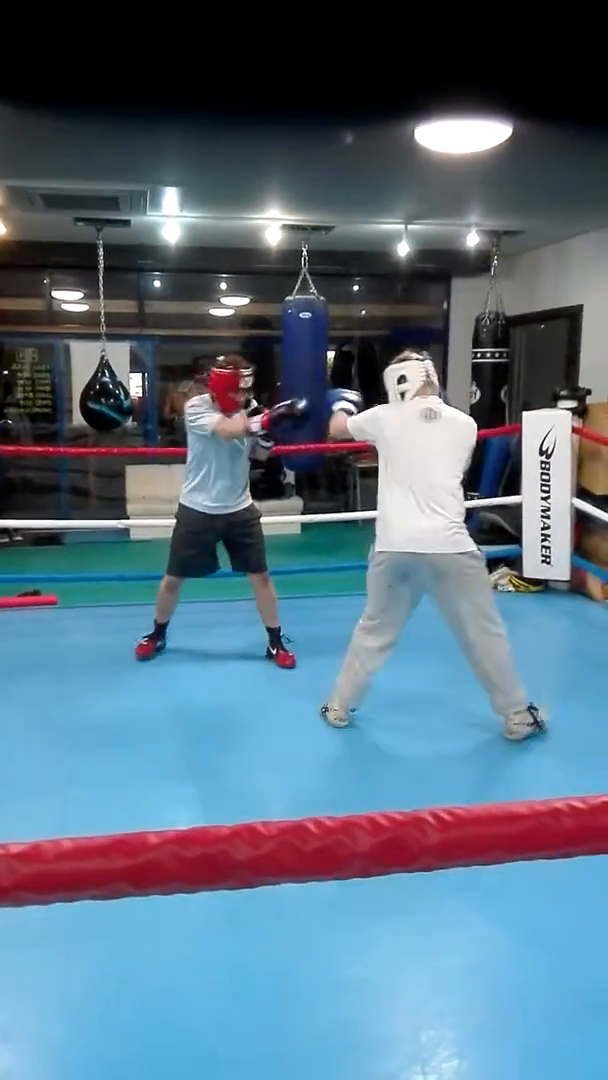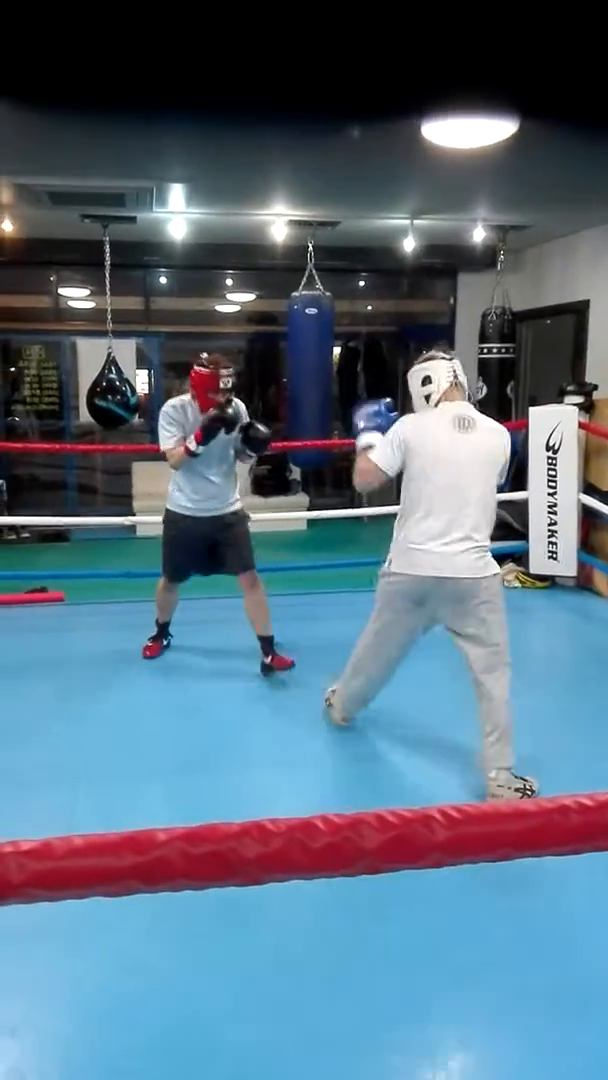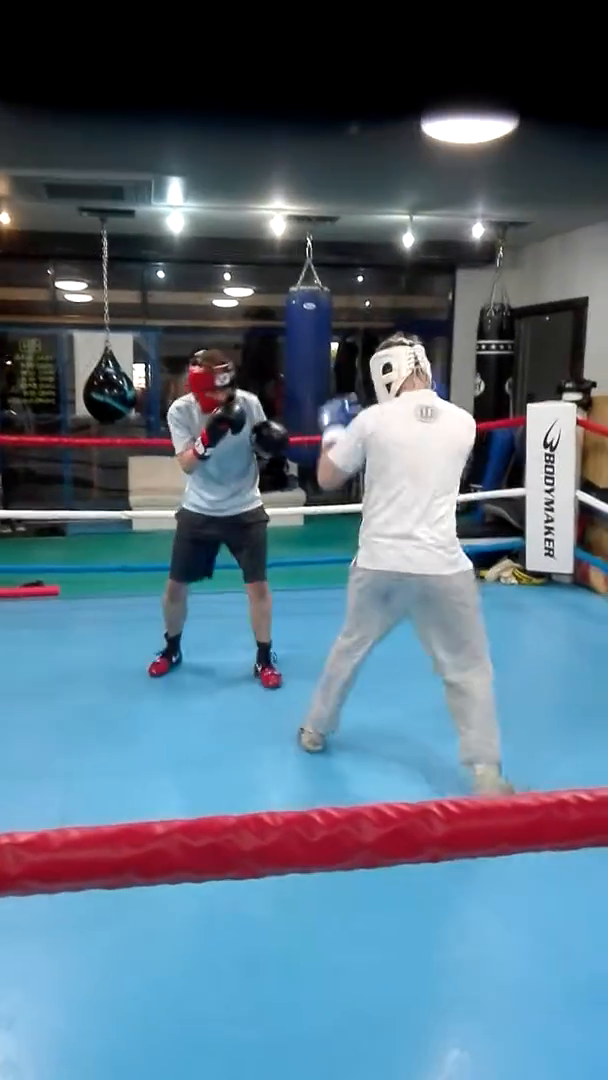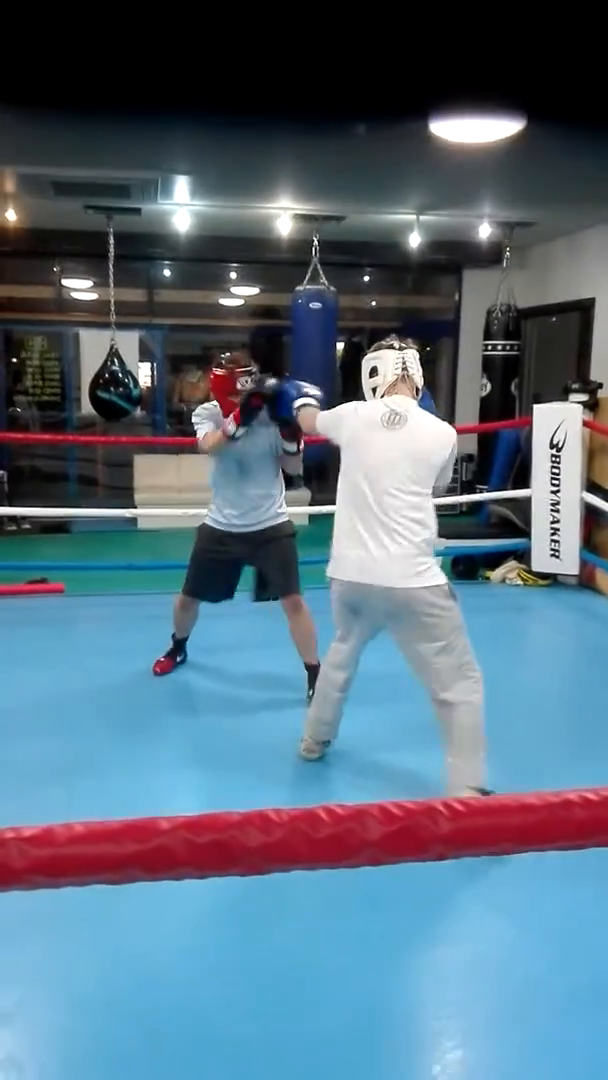
dt=0.4s
person 1, frame 1
left shoulder: (385, 416)
right shoulder: (465, 425)
left elbow: (338, 430)
left wrist: (342, 403)
left hip: (395, 547)
right hip: (450, 548)
left knee: (375, 629)
right knee: (483, 631)
left ankle: (340, 705)
right ankle: (517, 714)
person 1, frame 2
left shoulder: (411, 428)
right shoulder: (498, 434)
left elbow: (364, 481)
left wrist: (371, 431)
left hip: (411, 568)
right hip: (472, 573)
left knee: (380, 643)
right knee: (491, 668)
left ankle: (343, 704)
right ankle: (499, 777)
person 1, frame 3
left shoulder: (372, 420)
right shoulder: (463, 423)
left elbow: (327, 478)
left wrist: (335, 428)
left hip: (379, 565)
right hip: (442, 569)
left knee: (349, 650)
right knee: (470, 672)
left ankle: (316, 731)
right ankle: (487, 779)
person 1, frame 4
left shoulder: (352, 415)
right shoulder: (442, 434)
left elbow: (311, 421)
left wrist: (300, 398)
left hip: (350, 577)
right hip: (412, 582)
left knee: (342, 657)
right knee: (458, 683)
left ankle: (315, 739)
right ankle: (465, 789)
person 2, frame 1
left shoulder: (249, 407)
right shoulder: (197, 406)
left elbow: (258, 454)
right elbow: (228, 429)
left wrist: (267, 435)
right wrist: (273, 416)
left hip: (239, 508)
right hip: (198, 509)
left knee: (261, 575)
right knee: (174, 577)
left ankle: (276, 642)
right ankle: (157, 634)
person 2, frame 2
left shoulder: (236, 408)
right shoulder: (175, 410)
right elbow: (175, 459)
left wrist: (255, 444)
right wrist: (201, 434)
left hip: (227, 511)
right hip: (184, 512)
left knee: (249, 577)
right knee: (170, 579)
left ankle: (268, 650)
right ankle: (162, 632)
person 2, frame 3
left shoulder: (249, 403)
right shoulder: (181, 410)
left elbow: (261, 450)
right elbow: (188, 465)
left wrist: (269, 441)
right wrist: (209, 437)
left hip: (245, 510)
right hip: (199, 511)
left knee: (258, 587)
right knee: (176, 585)
left ankle: (264, 658)
right ankle: (172, 648)
person 2, frame 4
left shoulder: (272, 410)
right shoulder: (205, 413)
left elbow: (294, 468)
right elbow: (212, 446)
left wrist: (291, 433)
right wrist: (241, 413)
left hip: (270, 526)
right hip: (221, 527)
left knee: (292, 601)
right knee: (188, 597)
left ankle: (315, 677)
right ankle: (177, 647)
